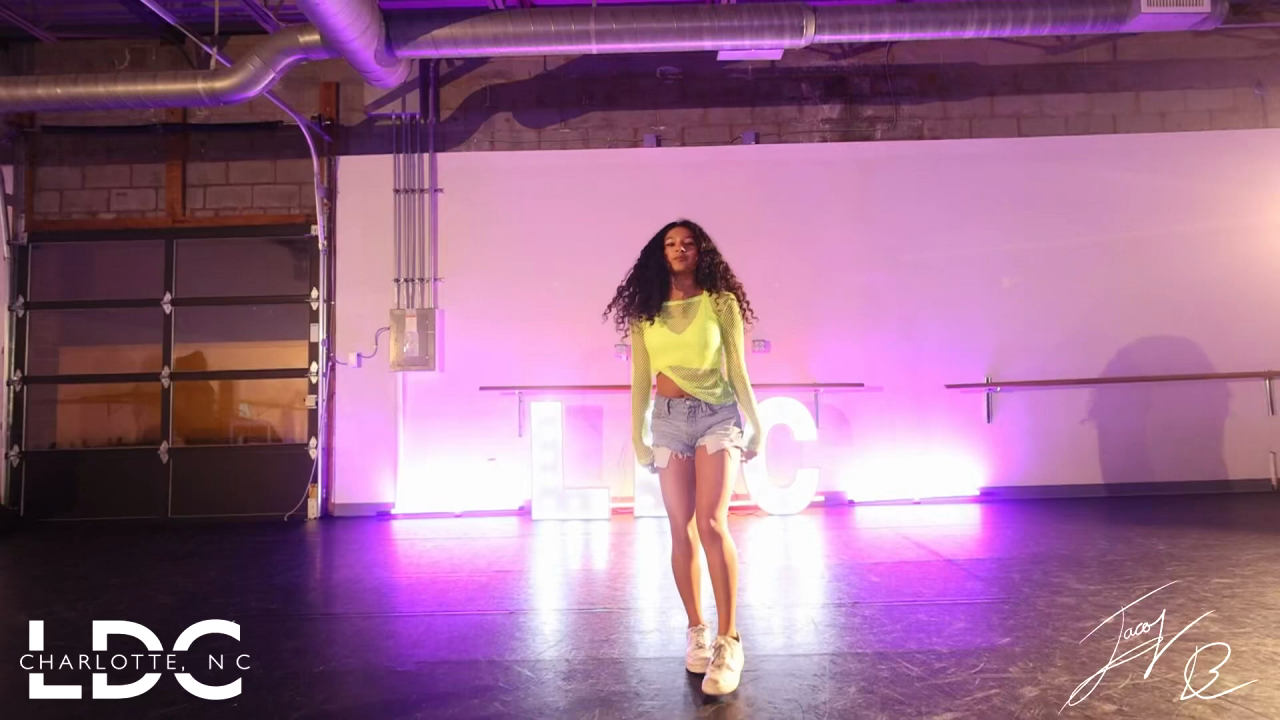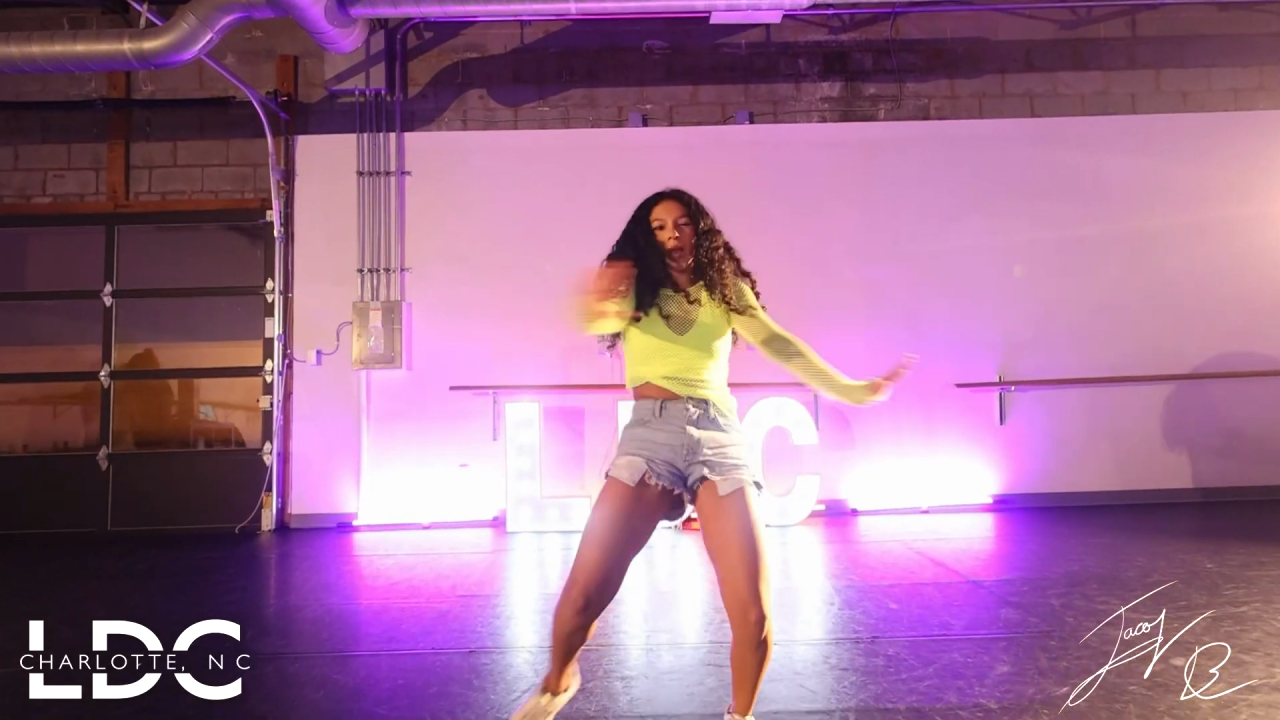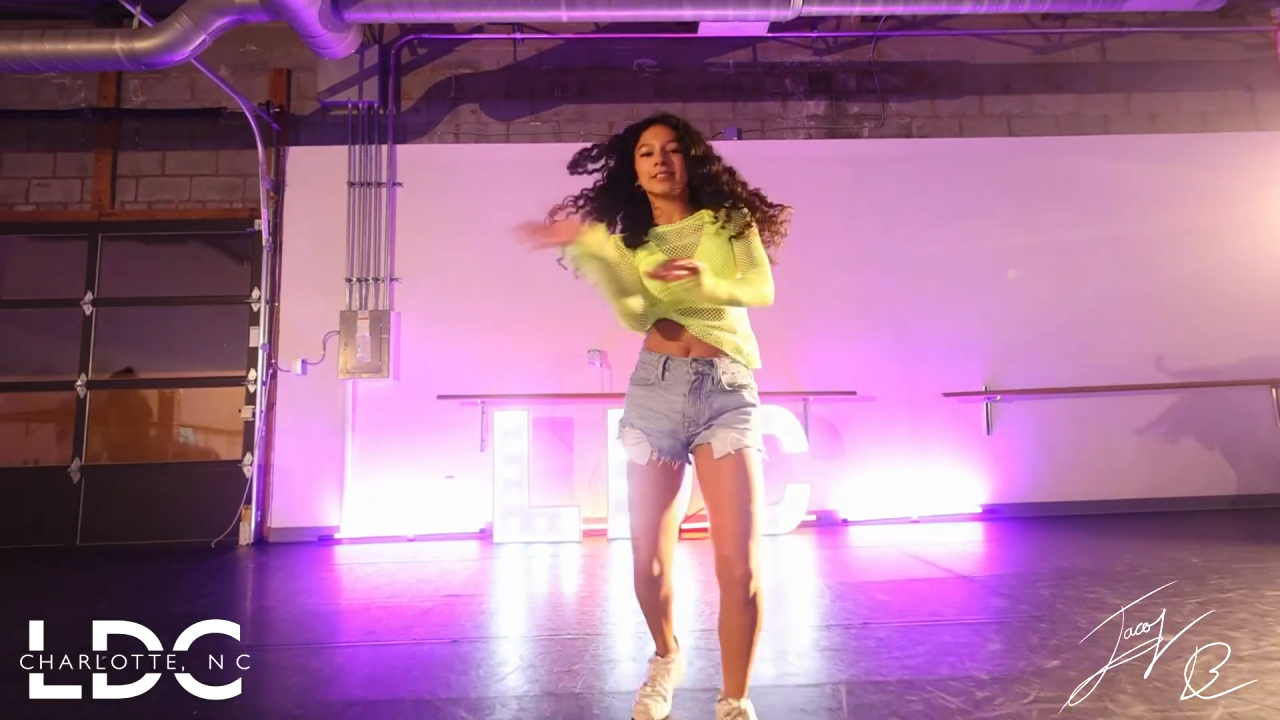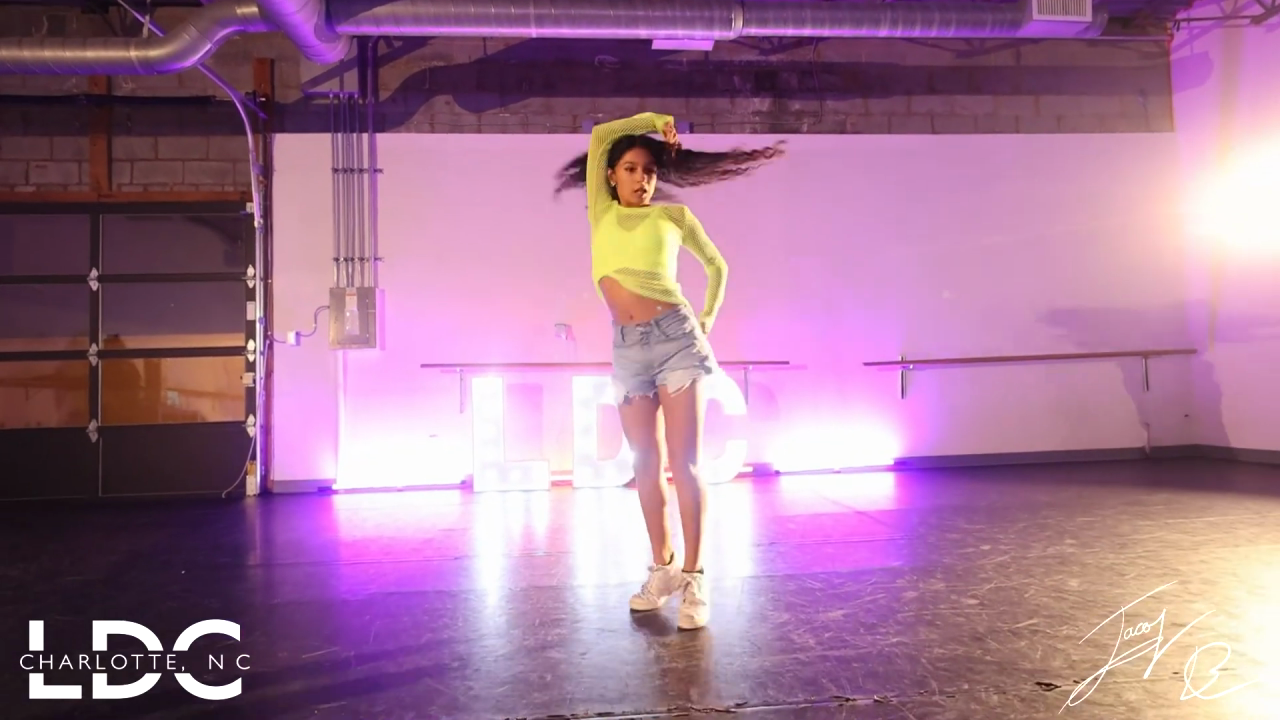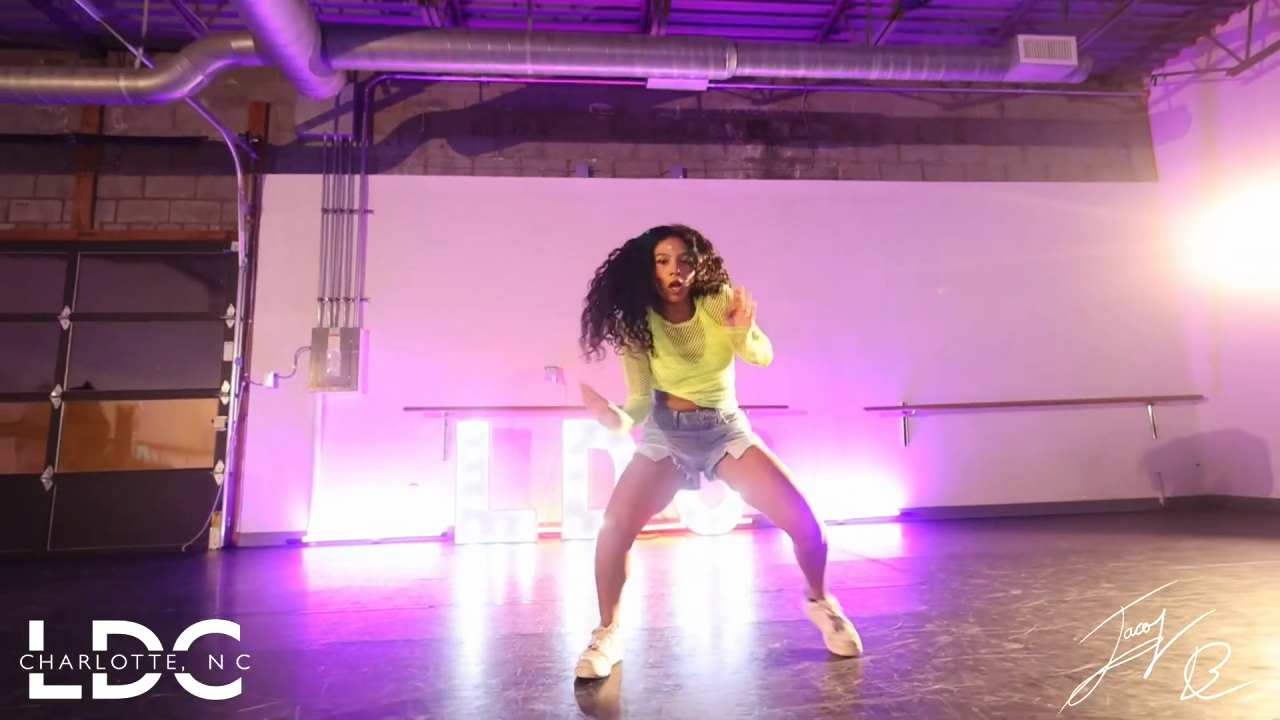
dt=1s
person 1, frame 1
left shoulder: (722, 302)
right shoulder: (646, 311)
left elbow: (738, 371)
right elbow: (640, 378)
left wrist: (755, 428)
right wrist: (637, 438)
left hip: (717, 419)
right hip: (667, 423)
left knee: (711, 524)
right knee: (683, 533)
left ankle: (728, 641)
right ankle: (697, 630)
person 1, frame 2
left shoulder: (727, 290)
right shoulder: (643, 291)
left elbow: (777, 342)
right elbow: (600, 317)
left wrist: (850, 388)
right wrist: (602, 303)
left hip: (722, 443)
right hip: (652, 438)
left knee: (753, 617)
right knee: (588, 585)
person 1, frame 3
left shoulder: (732, 213)
right shoulder: (627, 231)
left elbow: (760, 289)
right elbow: (629, 303)
left wrist: (700, 280)
right wrist: (586, 242)
left hip: (728, 395)
right hip: (655, 395)
left knee: (737, 567)
right knee: (649, 563)
right ankle: (666, 658)
person 1, frame 4
left shoulder: (673, 215)
right shoulder: (600, 209)
left elbow: (716, 264)
left wrist: (705, 319)
left hip: (676, 340)
right hip: (630, 348)
left knee: (683, 466)
right knee: (646, 464)
right ankle: (662, 566)
person 1, frame 5
left shoulder: (717, 303)
right shoulder: (635, 320)
left elbow: (762, 356)
right elbow: (641, 397)
left wrist: (742, 329)
right wrist: (618, 418)
left hip: (723, 430)
right hip: (666, 436)
left knee: (800, 517)
right knee: (614, 529)
left ankle: (822, 605)
right ankle: (606, 635)
